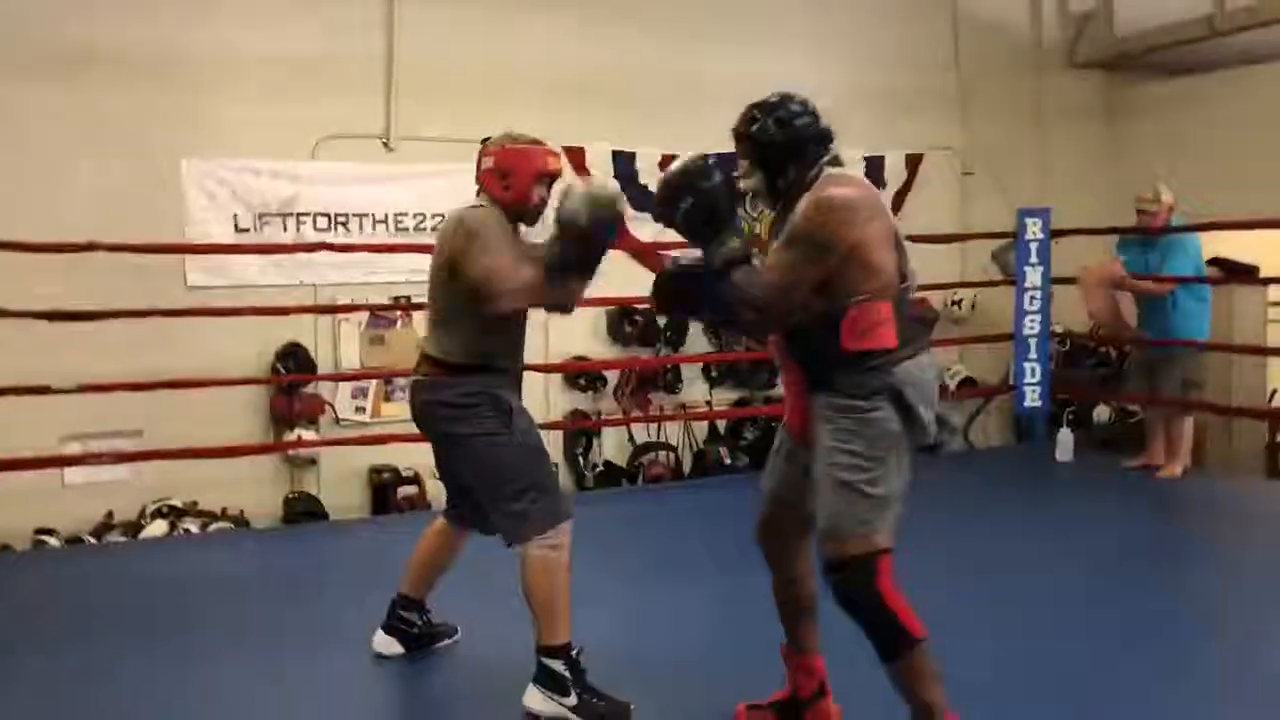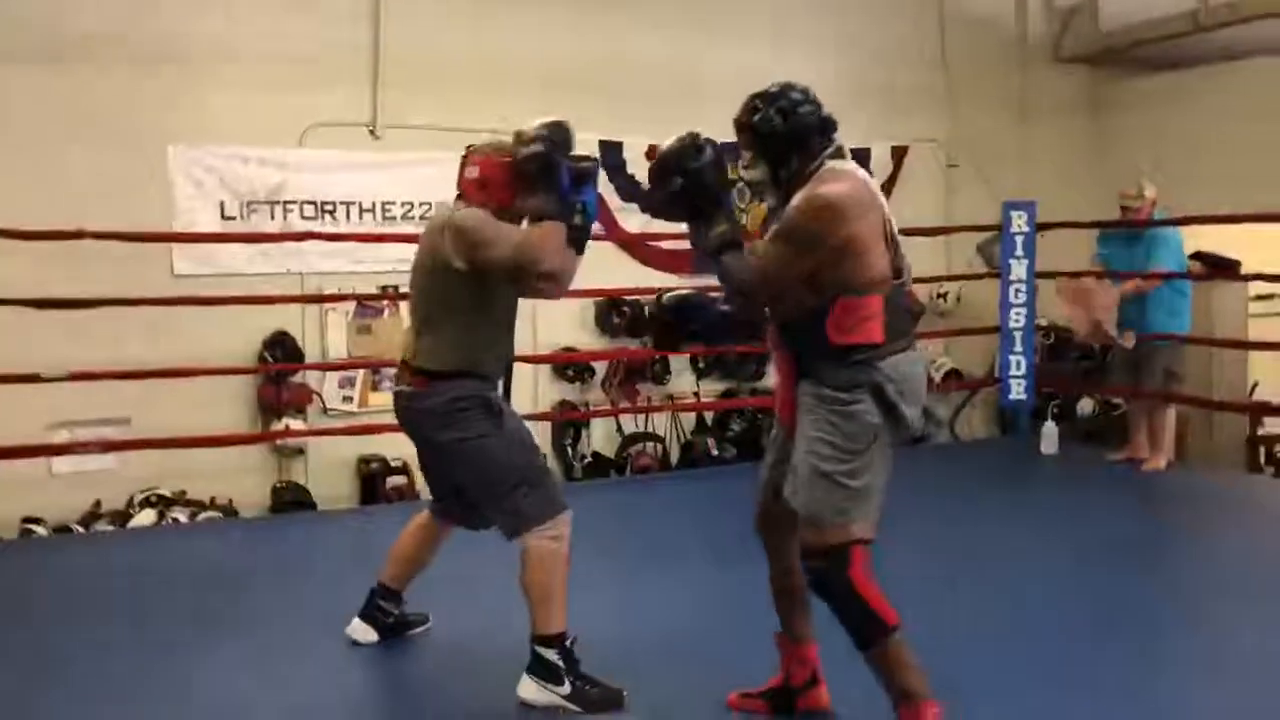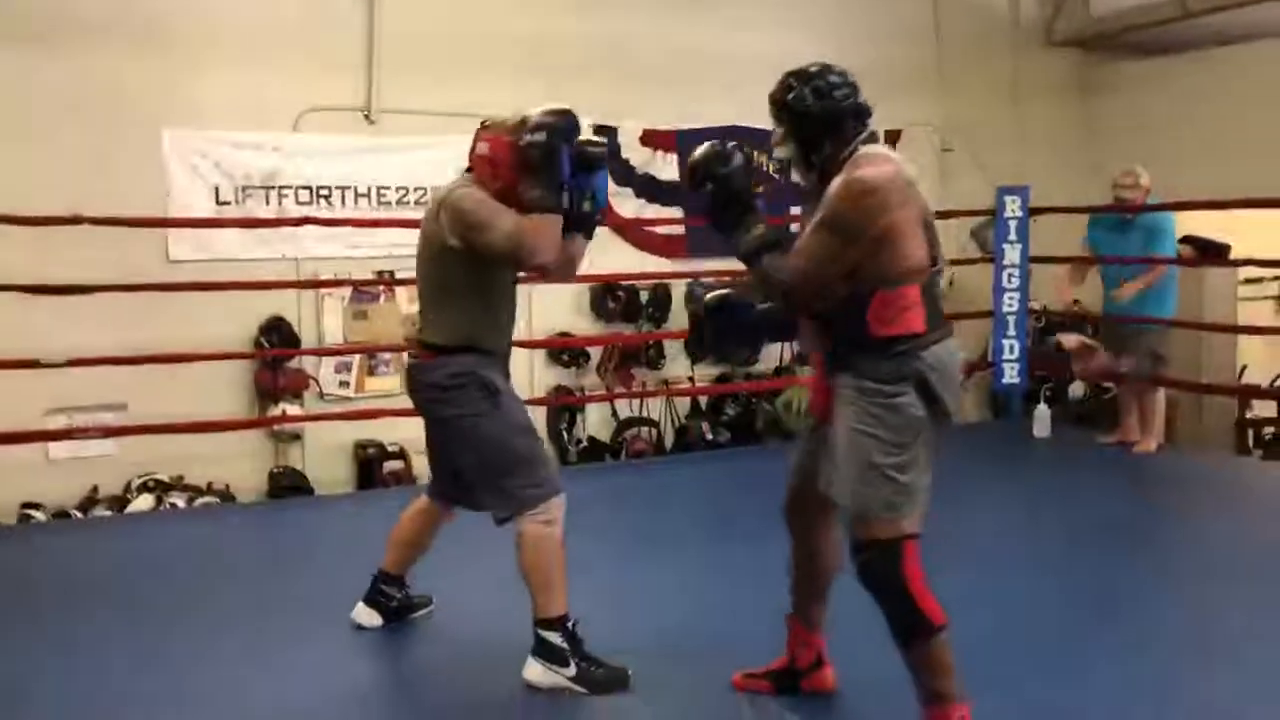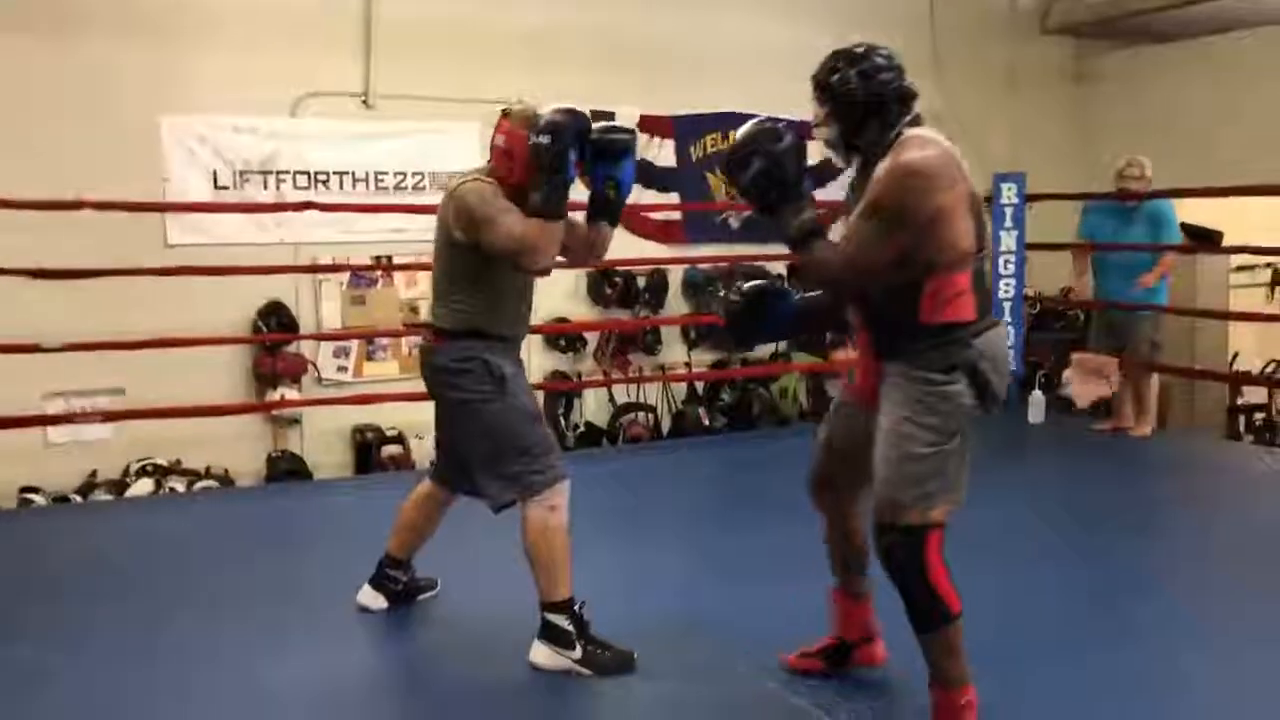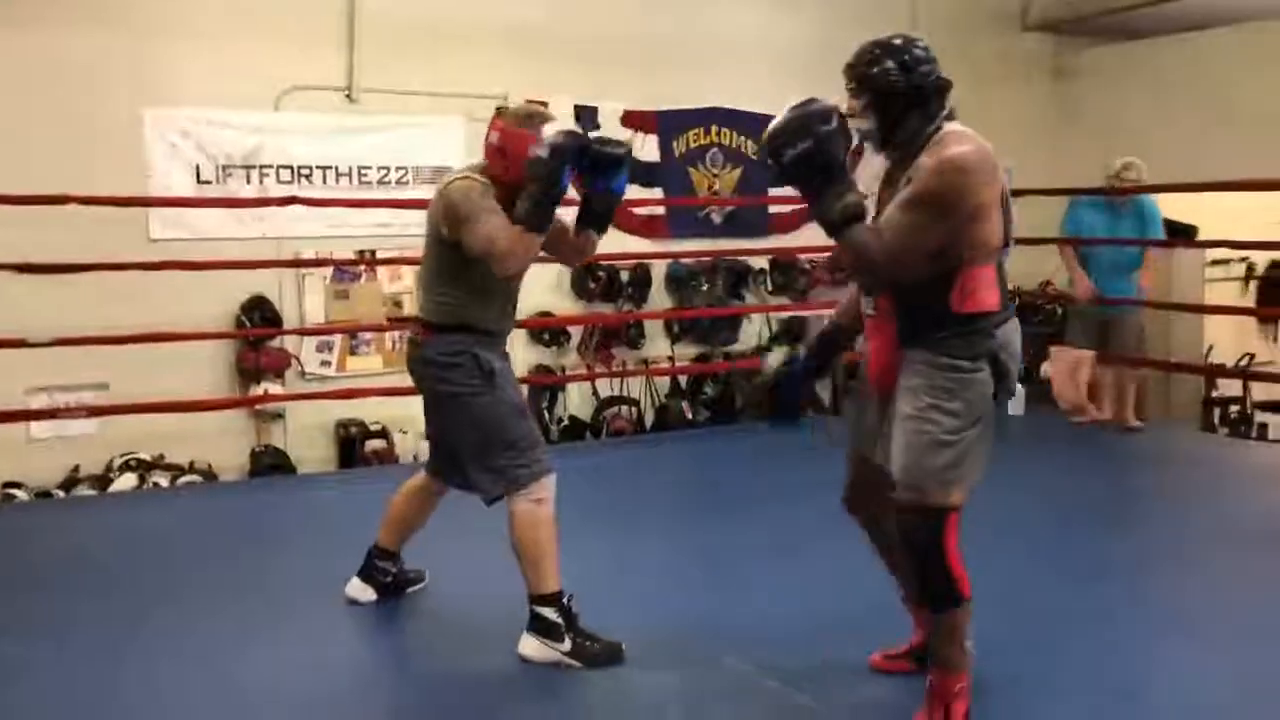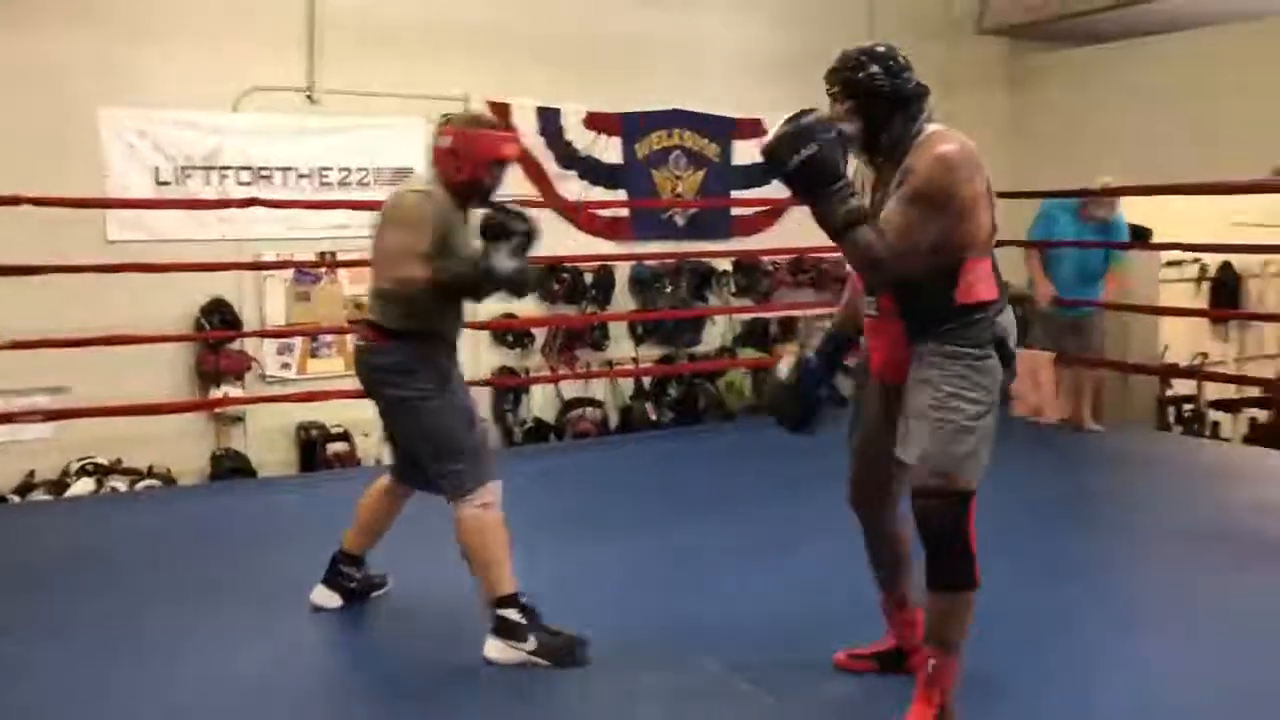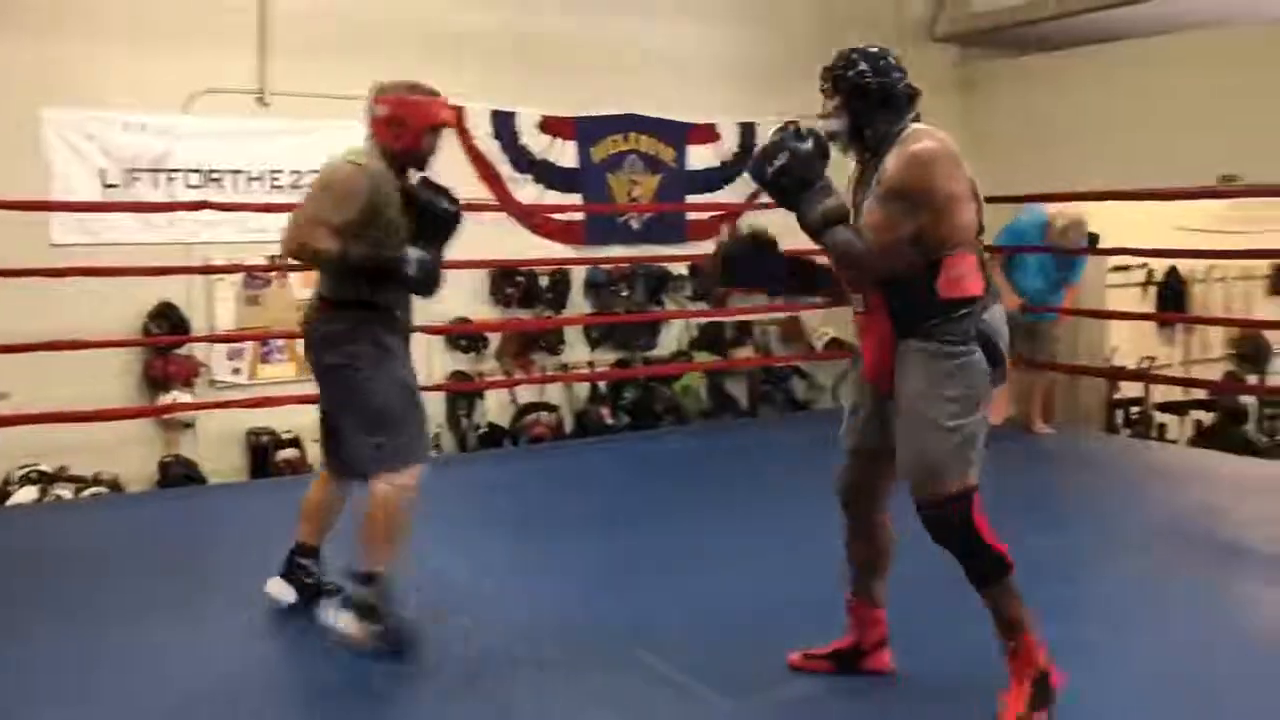
dt=0.2s
person 1, frame 1
left shoulder: (832, 202)
right shoulder: (816, 201)
left elbow: (766, 301)
right elbow: (786, 311)
left wrist: (715, 234)
right wrist: (706, 301)
left hip: (870, 397)
right hip: (832, 395)
left knee: (856, 569)
right knee: (778, 535)
person 1, frame 2
left shoulder: (826, 198)
right shoulder: (820, 192)
left elbow: (753, 287)
right elbow: (790, 299)
left wrist: (706, 214)
left hip: (857, 390)
right hip: (827, 386)
left knee: (833, 560)
right knee: (776, 525)
person 1, frame 3
left shoulder: (864, 184)
right shoulder: (849, 179)
left elbow: (797, 290)
left wrist: (741, 219)
left hip: (893, 380)
right hip: (858, 376)
left knee: (882, 553)
right knee: (805, 510)
right ankle: (805, 659)
person 1, frame 4
left shoulder: (914, 166)
right shoulder: (887, 165)
left elbow: (845, 278)
left wrist: (786, 202)
right wrist: (791, 310)
left hip: (939, 367)
right hip: (897, 360)
left knee: (904, 536)
right knee: (831, 481)
right ankle: (854, 634)
person 1, frame 5
left shoulder: (954, 160)
right shoulder: (906, 160)
left elbow: (881, 266)
right elbow: (872, 275)
left wrist: (825, 186)
right wrist: (814, 353)
left hip: (954, 359)
right hip: (898, 353)
left knee: (924, 519)
right knee: (869, 499)
right ankle: (936, 637)
person 1, frame 6
left shoulder: (941, 158)
right shoulder: (885, 166)
left elbow: (887, 263)
left wrist: (827, 191)
right wrist: (818, 356)
left hip: (956, 349)
right hip: (895, 350)
left knee: (940, 504)
right knee: (869, 493)
right ankle: (909, 637)
person 1, frame 7
left shoulder: (920, 155)
right shoulder: (883, 161)
left elbow: (866, 263)
right elbow: (865, 273)
left wrist: (809, 194)
left hip: (951, 346)
right hip: (898, 347)
left knee: (946, 506)
right knee: (859, 491)
left ankle: (1031, 664)
right ankle: (866, 639)
person 2, frame 1
left shoulder: (500, 228)
right shoulder: (478, 221)
left elbow: (559, 296)
right elbow: (506, 296)
left wrist: (581, 245)
right wrist: (566, 247)
left hip: (448, 389)
right hip: (470, 395)
left knee: (464, 513)
right knee: (548, 526)
left ankle: (403, 622)
person 2, frame 2
left shoulder: (486, 233)
right shoulder: (464, 225)
left elbow: (551, 283)
right elbow: (545, 264)
left wrist: (576, 211)
right wrist: (546, 190)
left hip: (430, 394)
right hip: (456, 400)
left knee: (448, 509)
right knee: (549, 518)
left ankle: (379, 612)
right ankle: (550, 670)
person 2, frame 3
left shoulder: (497, 209)
right shoulder: (462, 201)
left elbow: (560, 266)
right elbow: (539, 255)
left wrist: (584, 196)
right wrist: (547, 179)
left hip: (455, 371)
right hip: (462, 374)
left knee: (447, 493)
right knee: (541, 501)
left ankle: (382, 596)
right ankle: (555, 650)
person 2, frame 4
left shoulder: (523, 197)
right shoulder: (475, 194)
left elbow: (589, 251)
right elbow: (537, 257)
left wrist: (610, 183)
right wrist: (554, 178)
left hip: (474, 356)
right hip: (472, 358)
left knee: (449, 478)
right knee: (546, 486)
left ankle: (388, 578)
right ankle: (561, 633)
person 2, frame 5
left shoulder: (516, 198)
right shoulder: (466, 191)
left elbow: (577, 249)
right elbow: (507, 262)
left wrist: (601, 193)
right wrist: (550, 185)
left hip: (457, 350)
right hip: (458, 352)
left knee: (443, 471)
right knee: (531, 480)
left ankle: (376, 570)
right ankle: (550, 625)
person 2, frame 6
left shoulder: (455, 208)
right shoulder: (418, 202)
left elbow: (449, 280)
right elbow: (391, 276)
left wrist: (502, 256)
right wrist: (476, 277)
left hip: (416, 355)
right hip: (405, 358)
left knee: (413, 474)
right knee: (474, 486)
left ankle: (340, 576)
right ankle: (514, 624)
person 2, frame 7
left shoulder: (391, 178)
right shoulder: (355, 173)
left elbow: (396, 249)
right elbow: (300, 239)
left wrist: (427, 229)
right wrist: (386, 262)
left hip: (371, 329)
right hip: (354, 332)
left knee: (347, 460)
right knee: (401, 462)
left ankle: (300, 571)
right ankle: (364, 597)
person 3, frame 1
left shoulder: (1183, 240)
right shoulder: (1130, 240)
left elbow: (1164, 285)
right elbow: (1114, 275)
left wrist: (1127, 283)
left hip: (1182, 331)
right hip: (1149, 328)
left knee: (1176, 398)
right knee: (1148, 395)
left ankle: (1178, 459)
right ankle: (1154, 453)
person 3, frame 2
left shoulder: (1165, 235)
right shoulder: (1111, 234)
left elbow: (1154, 278)
right elbow: (1098, 269)
left wrist: (1120, 290)
left hip: (1164, 327)
right hip: (1129, 325)
left knee: (1159, 391)
right knee: (1132, 389)
left ankle: (1161, 452)
right ankle: (1138, 447)
person 3, frame 3
left shoulder: (1159, 221)
right shoulder: (1100, 220)
left elbow: (1163, 266)
right elbow: (1086, 257)
left wrist: (1136, 286)
right wrist: (1070, 285)
left hip: (1150, 312)
right hip: (1114, 311)
left knee: (1147, 375)
left ankle: (1152, 434)
right ankle: (1128, 428)
person 3, frame 4
left shoulder: (1160, 209)
right shoulder: (1096, 207)
left elbow: (1170, 252)
right elbow: (1081, 246)
left wrist: (1155, 275)
right wrist: (1080, 276)
left hip: (1144, 302)
right hip: (1106, 298)
left knee: (1140, 362)
left ankle: (1146, 419)
right ankle: (1123, 416)
person 3, frame 5
left shoulder: (1146, 208)
right shoulder: (1083, 203)
right elbow: (1066, 244)
left wrist: (1145, 275)
right wrist: (1078, 275)
left hip: (1126, 297)
right hip: (1088, 294)
left knee: (1128, 355)
right knee: (1091, 354)
left ankle: (1126, 413)
right ankle: (1102, 408)
person 3, frame 6
left shoulder: (1115, 223)
right shoulder: (1054, 209)
left elbow: (1116, 264)
right elbow: (1033, 250)
left wrist: (1107, 294)
right wrist: (1041, 283)
left hip: (1088, 304)
right hip: (1050, 297)
left knee: (1089, 359)
right knee: (1052, 357)
left ankle: (1084, 415)
right ankle: (1059, 408)
person 3, frame 7
left shoulder: (1078, 246)
right shoulder: (1024, 225)
left elbow: (1071, 285)
right elbow: (994, 261)
right wrist: (1008, 295)
left hip: (1043, 311)
right hip: (1009, 305)
left knee: (1042, 364)
left ankle: (1035, 418)
right ankle: (999, 410)
